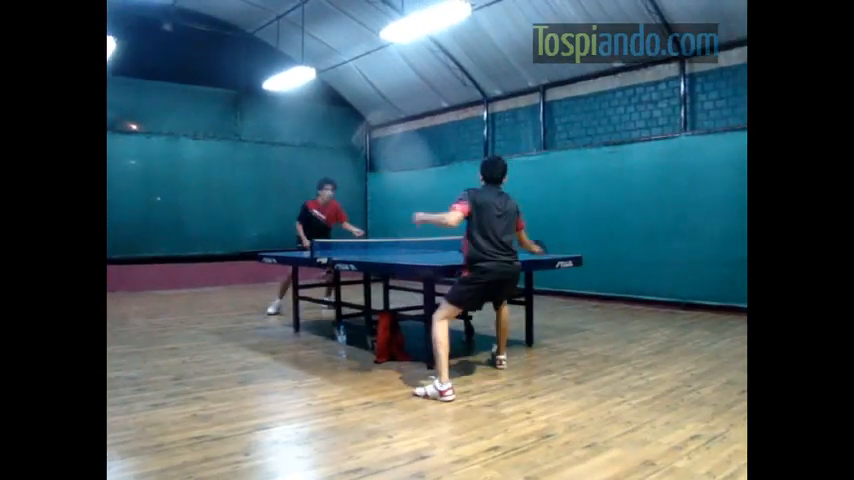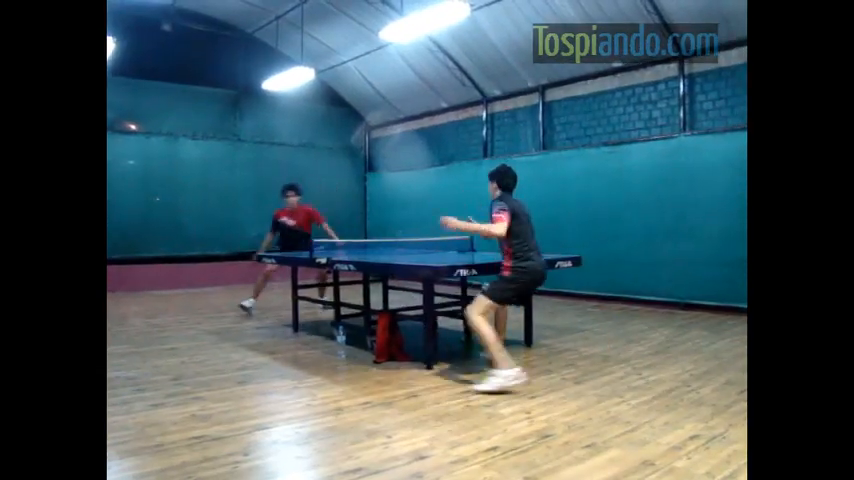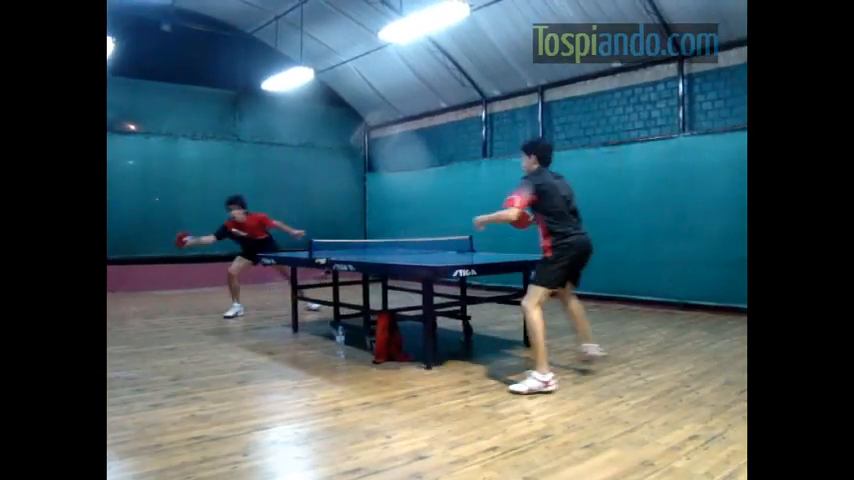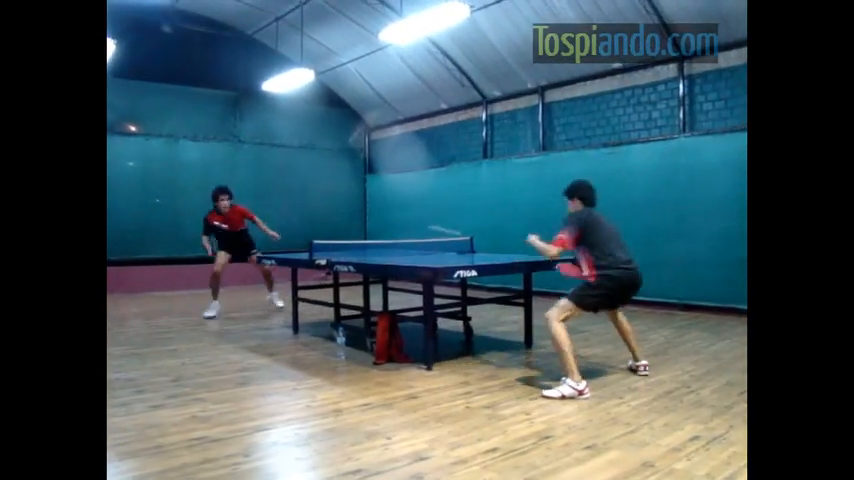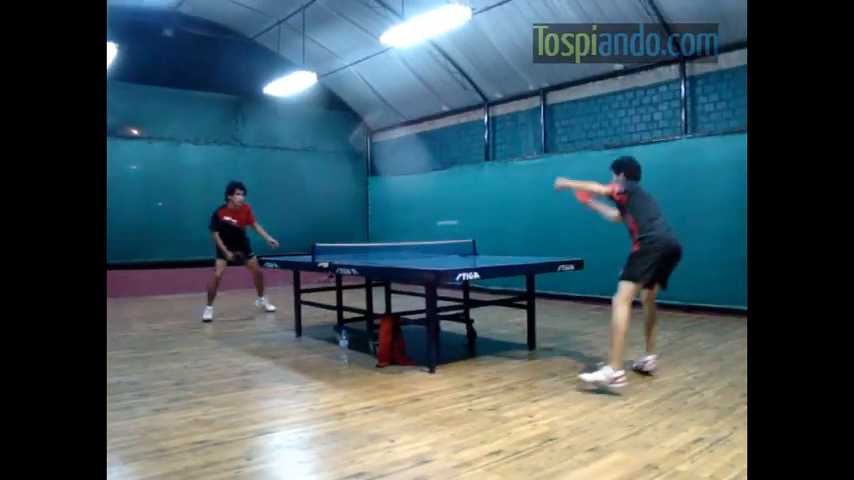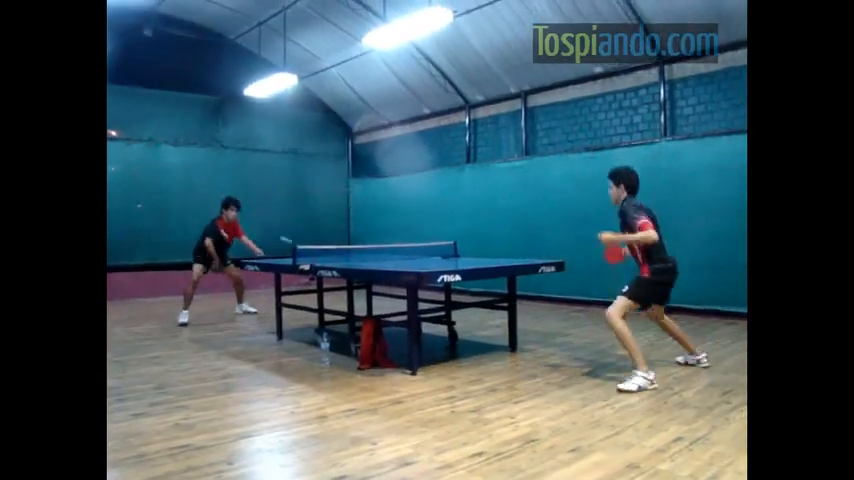
dt=0.3s
person 1, frame 1
left shoulder: (472, 196)
right shoulder: (512, 204)
left elbow: (451, 220)
right elbow: (524, 242)
left wrist: (424, 217)
right wrist: (535, 248)
left hip: (481, 271)
right hip: (510, 271)
left knee: (440, 319)
right knee: (501, 303)
left ankle: (443, 384)
right ankle: (500, 355)
person 1, frame 2
left shoulder: (501, 204)
right shoulder: (518, 206)
left elbow: (499, 231)
left wrist: (460, 225)
right wrist: (478, 227)
left hip: (519, 270)
right hip: (536, 269)
left knee: (474, 313)
right knee: (498, 302)
left ankle: (506, 370)
right ankle: (499, 358)
person 1, frame 3
left shoulder: (532, 182)
right shoulder: (559, 181)
left elbow: (511, 214)
left wrist: (483, 219)
right wrist: (538, 217)
left hip: (560, 249)
right hip: (580, 244)
left knee: (530, 305)
right knee: (565, 295)
left ankle: (542, 375)
right ankle: (589, 345)
person 1, frame 4
left shoulder: (577, 218)
right shoulder: (601, 222)
left elbow: (552, 252)
left wrist: (534, 241)
right wrist: (580, 269)
left hip: (607, 278)
right hip: (632, 277)
left knee: (554, 317)
right knee: (613, 310)
left ankle: (575, 383)
right ankle: (638, 362)
person 1, frame 5
left shoulder: (626, 187)
right shoulder: (638, 196)
left elbow: (599, 189)
right elbow: (615, 215)
left wrist: (567, 184)
right wrist: (592, 204)
left hip: (650, 246)
right hip: (671, 247)
left knee: (621, 301)
right knee: (648, 299)
left ankle: (614, 371)
right ankle: (648, 358)
person 1, frame 6
left shoulder: (630, 208)
right shoulder: (631, 208)
left elbow: (652, 237)
left wrist: (617, 239)
right wrist: (627, 247)
left hip: (654, 273)
right hip: (664, 270)
left knee: (614, 314)
right knee: (657, 317)
left ankle: (644, 373)
right ankle: (696, 355)
person 2, frame 1
left shoulder: (335, 207)
right shoulder: (308, 205)
left elbow: (344, 223)
right elbow: (298, 224)
left wrist: (354, 230)
right wrist: (304, 239)
right hip: (306, 244)
left knee: (332, 270)
left ankle: (327, 299)
right ankle: (277, 302)
person 2, frame 2
left shoulder: (308, 210)
right shoulder: (279, 214)
left elbow: (323, 223)
right elbow: (271, 234)
left wrist: (335, 238)
right wrist: (261, 250)
left hip: (304, 248)
right hip: (285, 249)
left knee: (322, 272)
right knee: (268, 271)
left ankle: (322, 299)
right ankle: (251, 301)
person 2, frame 3
left shoulder: (257, 218)
right shoulder: (229, 225)
left elbow: (275, 223)
right elbow: (213, 238)
left wrist: (293, 232)
right wrist: (193, 241)
left hip: (269, 249)
right hip: (249, 252)
left knee: (287, 273)
right knee: (232, 272)
right ankle: (237, 306)
person 2, frame 4
left shoulder: (239, 210)
right shoulder: (209, 218)
left elbow: (254, 218)
right elbow: (205, 237)
left wrist: (269, 231)
right wrist: (208, 248)
left hip: (245, 243)
right hip: (225, 247)
left knee: (266, 269)
right knee: (216, 271)
left ankle: (272, 294)
right ankle: (214, 304)
person 2, frame 5
left shoulder: (245, 208)
right shoulder: (219, 213)
left elbow: (254, 224)
right elbow: (215, 235)
left wrist: (268, 238)
right wrist: (226, 252)
left hip: (243, 246)
right hip: (225, 248)
left knee: (258, 272)
right knee: (217, 275)
left ankle: (261, 300)
right ankle: (209, 308)
person 2, frame 6
left shoulder: (235, 224)
right shoulder: (216, 224)
left elbow: (243, 238)
right elbow: (207, 243)
left wrist: (256, 249)
right wrist: (216, 260)
left hip: (220, 255)
right hip: (203, 254)
left knee: (238, 278)
right knee: (195, 279)
left ankle: (241, 305)
right ankle: (184, 313)
